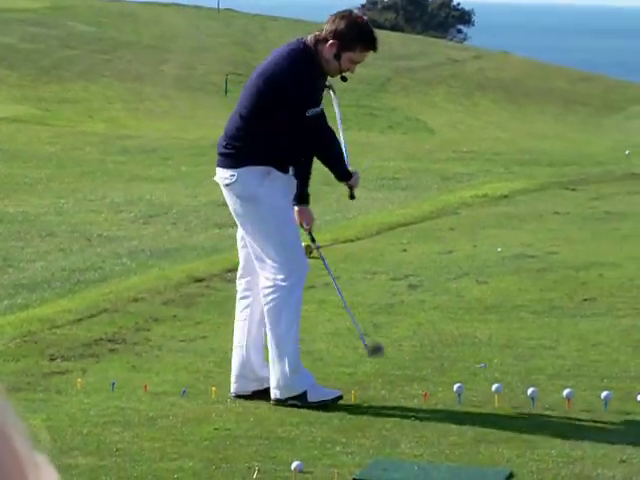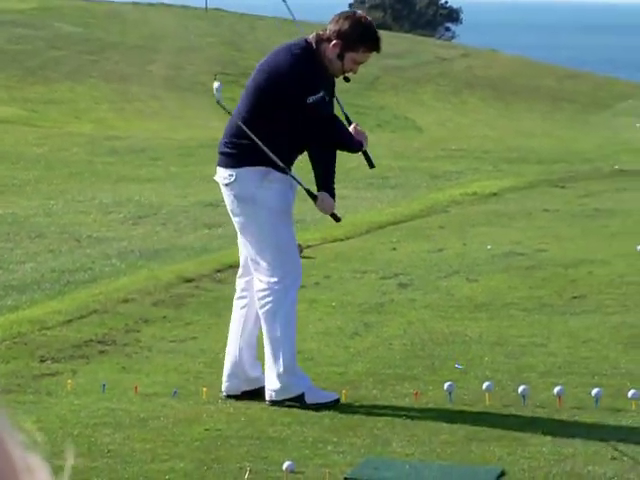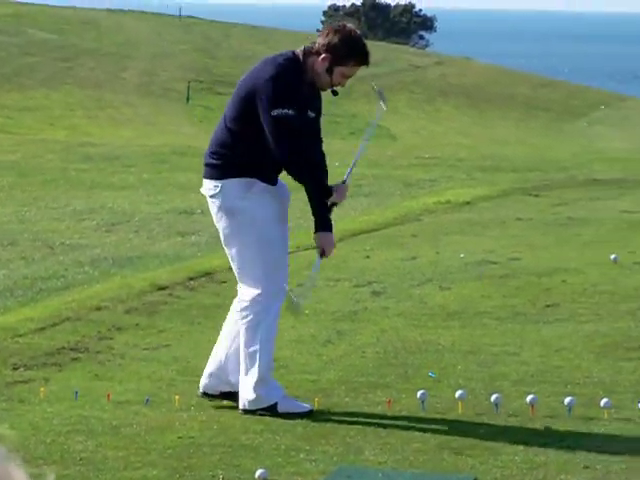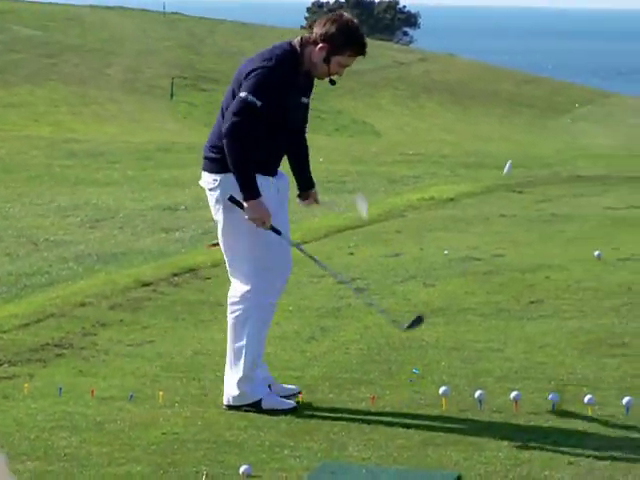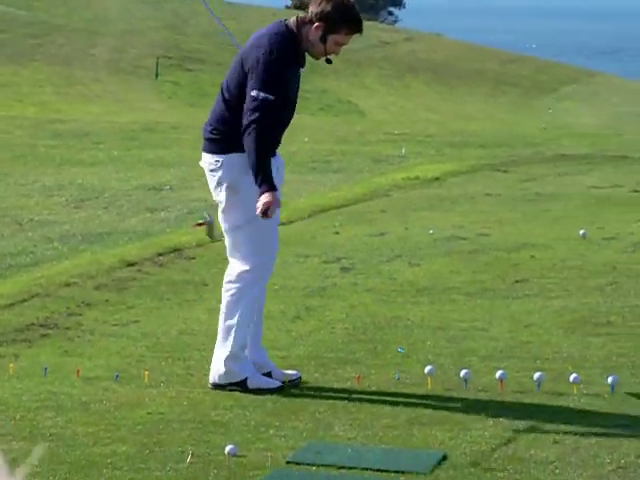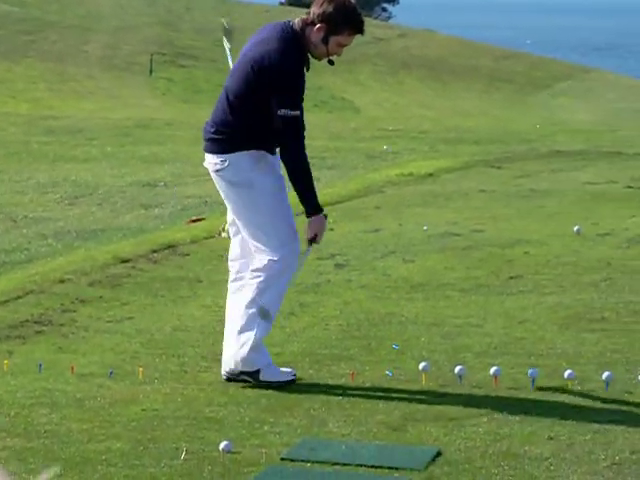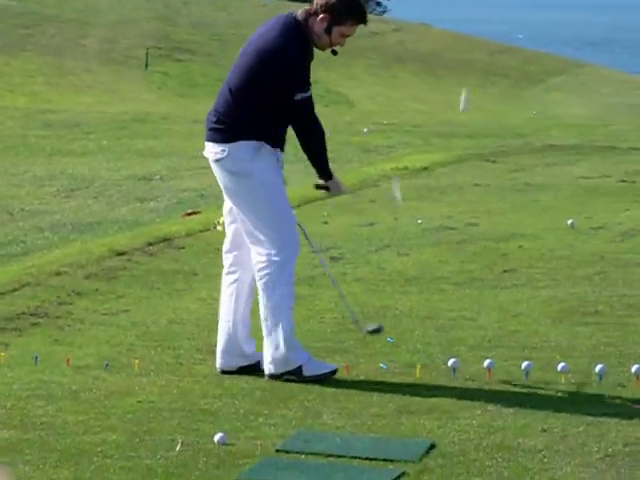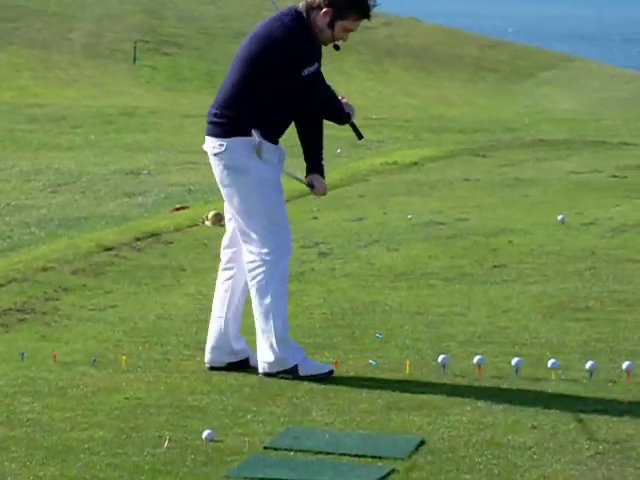
dt=0.2s
person 1, frame 1
left shoulder: (303, 64)
right shoulder: (295, 71)
left elbow: (307, 137)
right elbow: (318, 137)
left wrist: (302, 198)
right wrist: (346, 175)
left hip: (260, 171)
right hip: (250, 173)
left knee: (258, 274)
right knee: (286, 270)
left ankle: (249, 377)
right ankle: (288, 382)
person 1, frame 2
left shoulder: (319, 73)
right shoulder: (293, 66)
left elbow: (321, 135)
right elbow: (327, 127)
left wrist: (325, 190)
right wrist: (355, 141)
left hip: (267, 174)
right hip: (249, 174)
left knee: (257, 275)
right knee: (279, 273)
left ankle: (241, 377)
right ankle: (285, 383)
person 1, frame 3
left shoulder: (309, 89)
right shoulder: (276, 79)
left elbow: (310, 152)
right elbow: (288, 151)
left wrist: (322, 225)
right wrist: (326, 192)
left hip: (262, 185)
right hip: (236, 185)
left knee: (260, 283)
right knee: (264, 285)
left ankle: (221, 378)
right ankle: (258, 393)
person 1, frame 4
left shoulder: (302, 76)
right shoulder: (270, 70)
left elbow: (293, 136)
right elbow: (235, 130)
left wrist: (306, 185)
right wrist: (250, 195)
left hip: (264, 178)
right hip: (234, 179)
left knee: (275, 273)
right knee: (255, 281)
left ankle: (252, 374)
right ankle: (243, 389)
person 1, frame 5
left shoulder: (290, 45)
right shoulder: (273, 52)
right elbow: (255, 120)
right wrist: (267, 188)
left hip: (257, 157)
right hip: (234, 159)
left knee: (260, 260)
right knee: (251, 262)
left ankle: (250, 359)
right ankle: (230, 368)
person 1, frame 6
left shoulder: (282, 35)
right shoulder: (283, 57)
right elbow: (293, 140)
right wrist: (313, 210)
left hip: (245, 152)
right hip: (239, 157)
left knee: (250, 256)
right knee: (280, 252)
left ankle: (242, 354)
right ankle: (245, 355)
person 1, frame 7
left shoulder: (288, 31)
right shoulder: (288, 49)
right elbow: (304, 120)
right wrist: (326, 176)
left hip: (243, 145)
right hip: (241, 148)
left knee: (243, 250)
right knee: (278, 246)
left ankle: (234, 352)
right ankle: (282, 356)
person 1, frame 8
left shoulder: (302, 35)
right shoulder: (287, 35)
left elbow: (307, 105)
right elbow: (319, 97)
left wrist: (315, 168)
right wrist: (345, 113)
left hip: (250, 143)
right hip: (240, 144)
left knee: (242, 247)
right knee: (270, 246)
left ankle: (223, 348)
right ankle: (277, 355)
